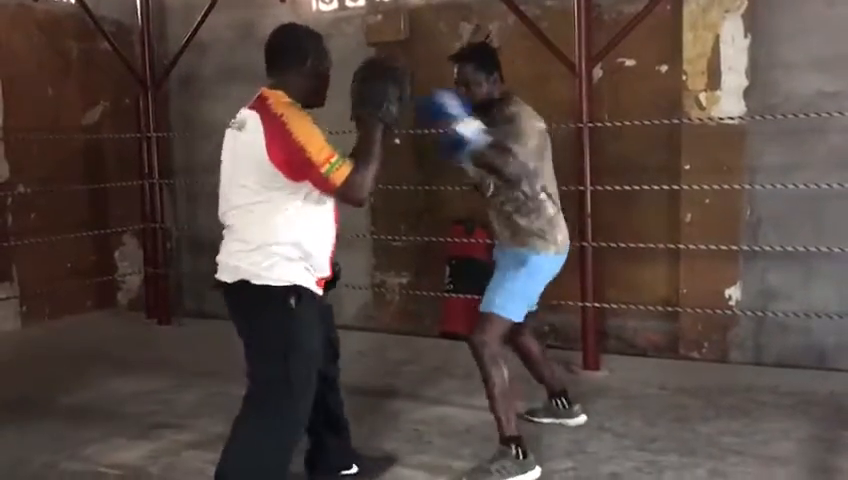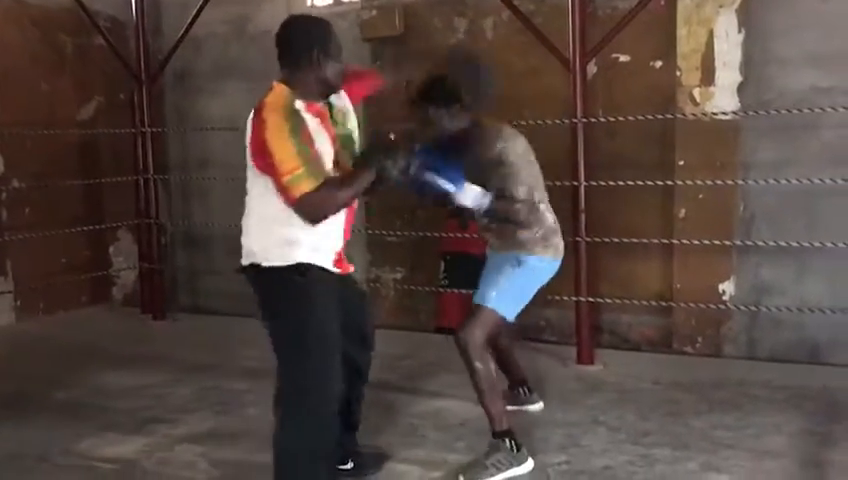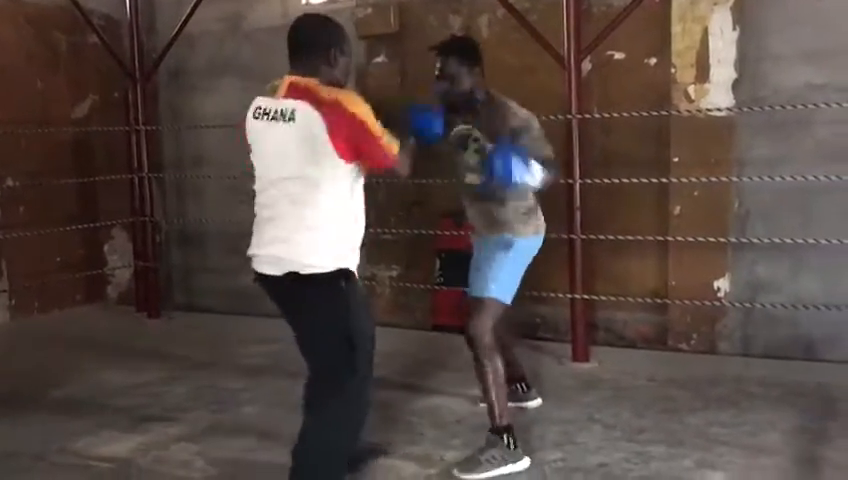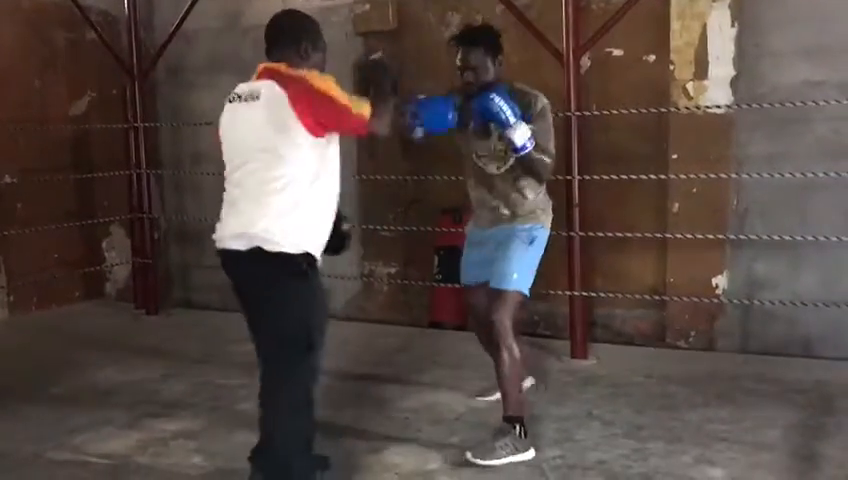
dt=0.4s
person 1, frame 1
left shoulder: (255, 114)
right shoulder: (286, 120)
right elbow: (356, 188)
right wrist: (372, 124)
left hip: (279, 277)
right hip: (271, 283)
left knee: (319, 370)
right knee: (280, 402)
person 1, frame 2
left shoulder: (331, 96)
right shoulder: (280, 119)
left elbow: (364, 79)
right elbow: (313, 206)
right wrist: (373, 167)
left hip: (322, 262)
right hip: (287, 267)
left knee: (351, 350)
right knee: (310, 377)
person 1, frame 3
left shoulder: (261, 107)
right shoulder: (340, 109)
right elbow: (399, 165)
right wrist: (404, 133)
left hip: (275, 261)
right hip: (317, 269)
left knee: (334, 367)
right knee: (345, 380)
person 1, frame 4
left shoulder: (238, 99)
right shoulder: (305, 88)
right elbow: (377, 123)
left wrist: (327, 219)
right wrist: (380, 83)
left hip: (239, 244)
right hip: (279, 252)
left knee: (282, 360)
right knee: (293, 366)
person 2, frame 1
left shoulder: (516, 118)
right shoulder: (496, 118)
left elbow: (510, 173)
right elbow: (492, 179)
left wrist: (466, 127)
right wrist: (465, 155)
left hip: (534, 245)
right hip: (520, 242)
left knee: (484, 340)
right knee: (513, 330)
right ankle: (563, 403)
person 2, frame 2
left shoulder: (500, 146)
right shoulder: (459, 144)
left elbow: (519, 216)
left wrist: (467, 196)
left hip: (533, 252)
right hip: (505, 247)
left knee: (471, 336)
right knee: (488, 326)
right ankle: (522, 391)
person 2, frame 3
left shoulder: (509, 115)
right shoulder: (452, 113)
left elbow: (546, 166)
left wrist: (522, 172)
right wrist: (428, 127)
left hip: (515, 233)
right hip: (486, 233)
left knee: (478, 327)
right knee: (485, 317)
right ankle: (520, 387)
person 2, frame 4
left shoulder: (533, 103)
right shoulder: (460, 100)
left elbow: (544, 172)
right elbow: (423, 116)
left wrist: (514, 129)
right wrist: (422, 118)
left hip: (525, 225)
right hip: (483, 223)
left knee: (499, 318)
right knee: (476, 307)
left ankle: (516, 433)
right ankle: (512, 376)
